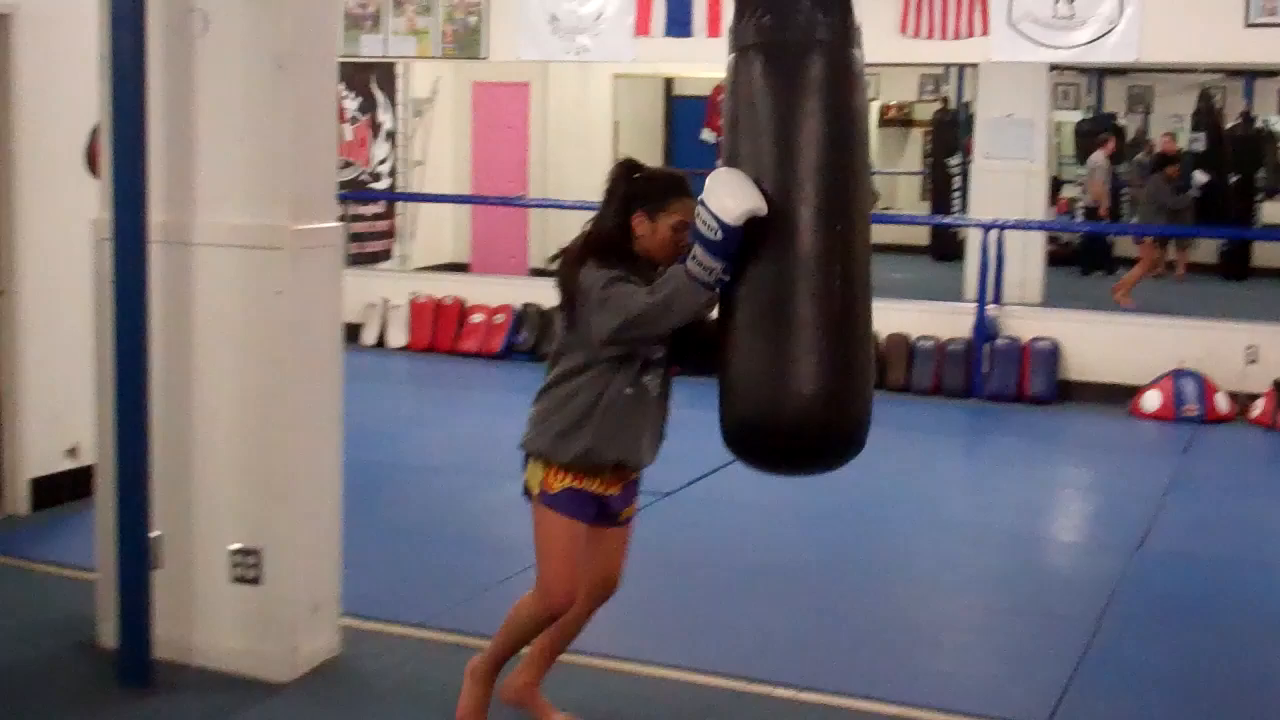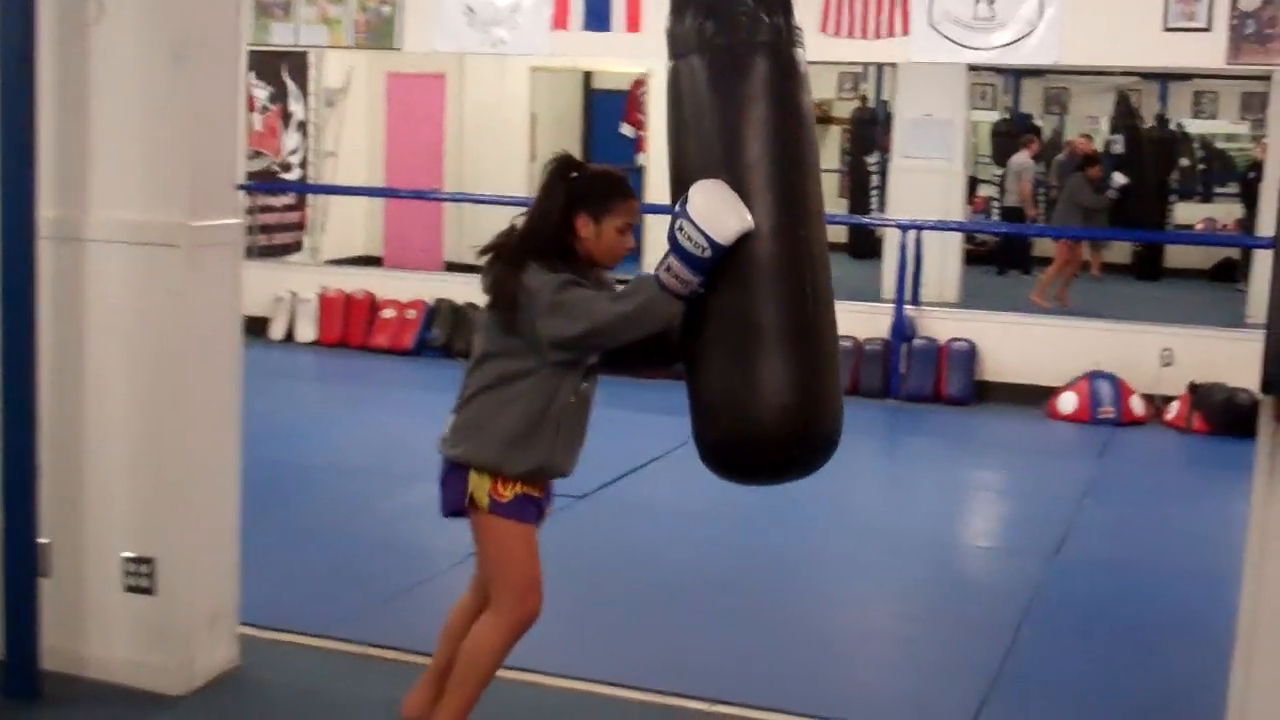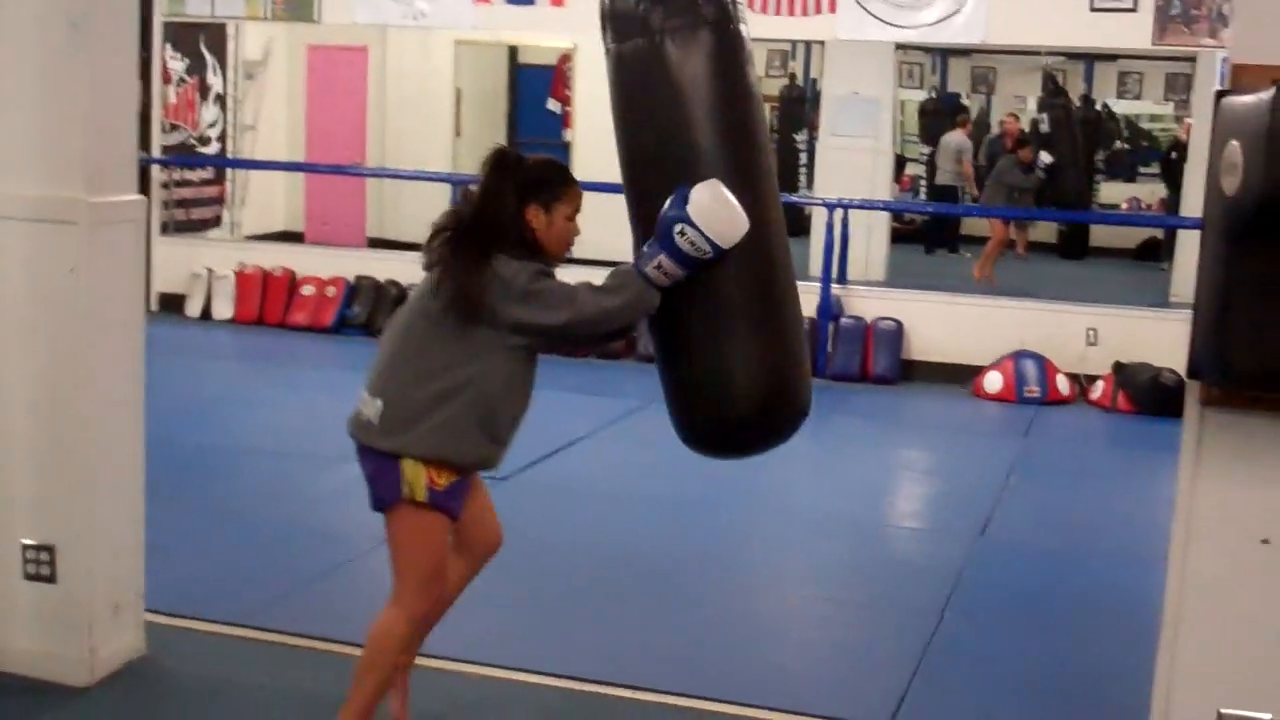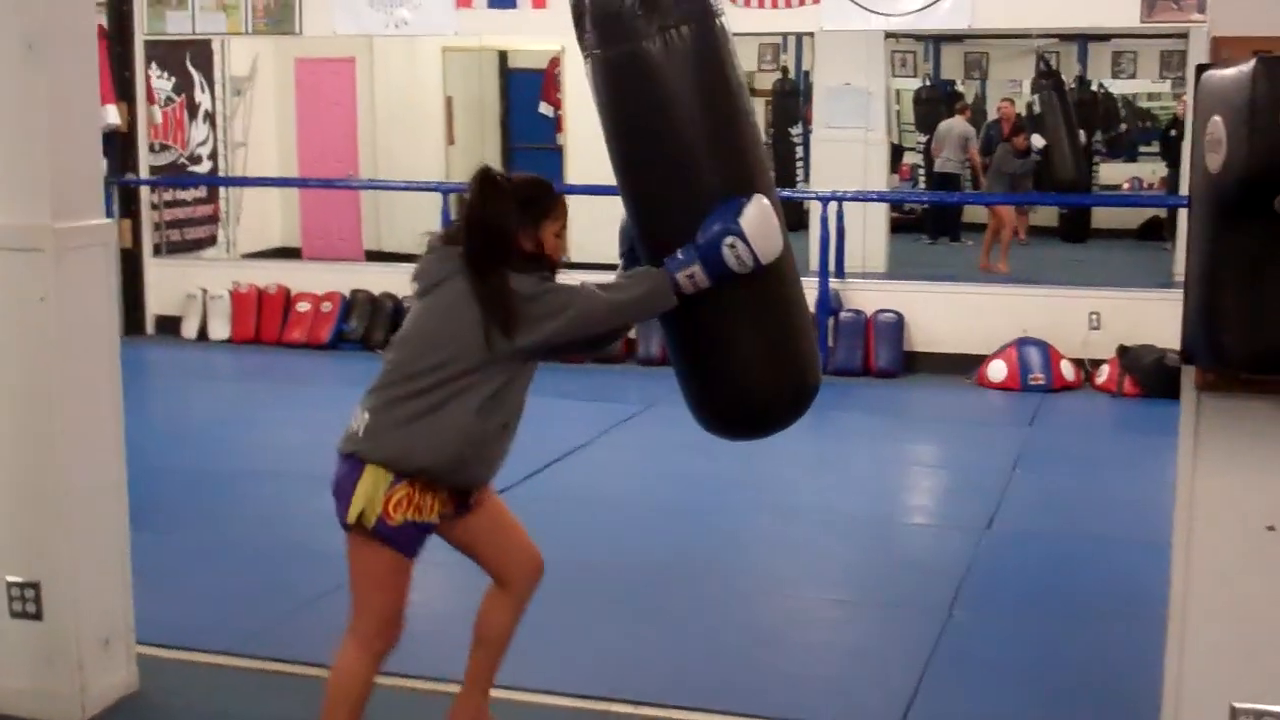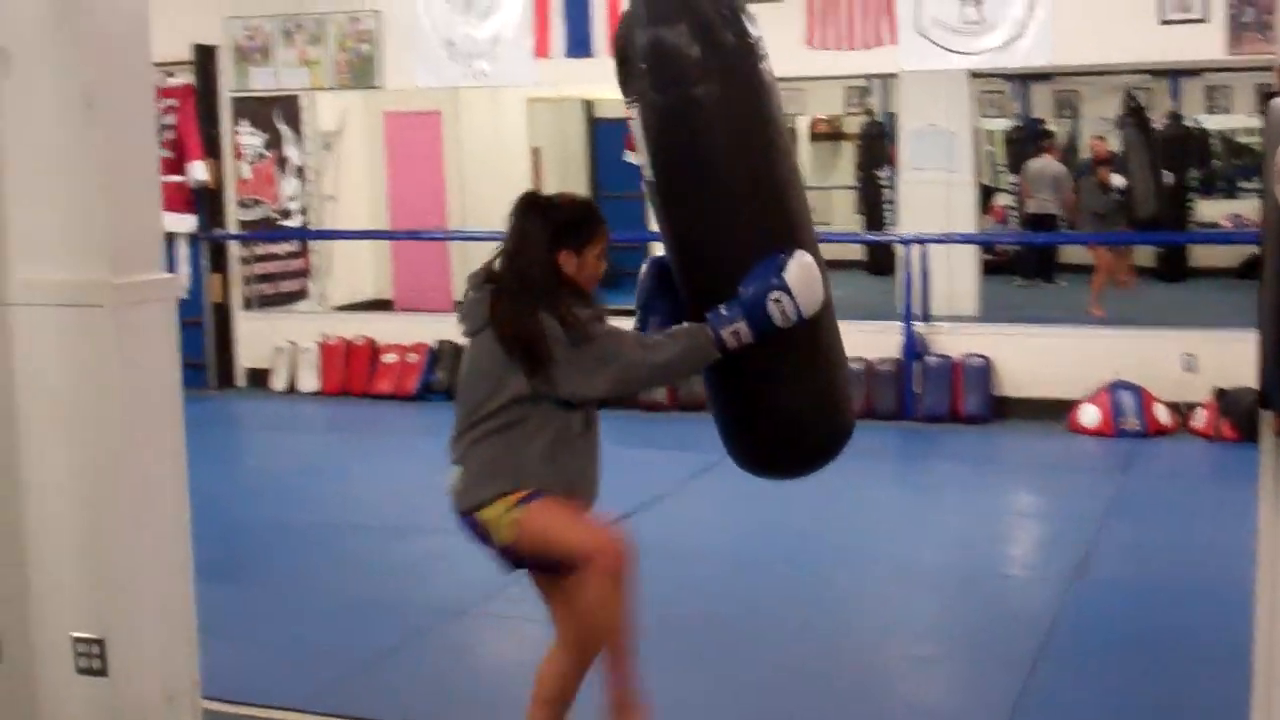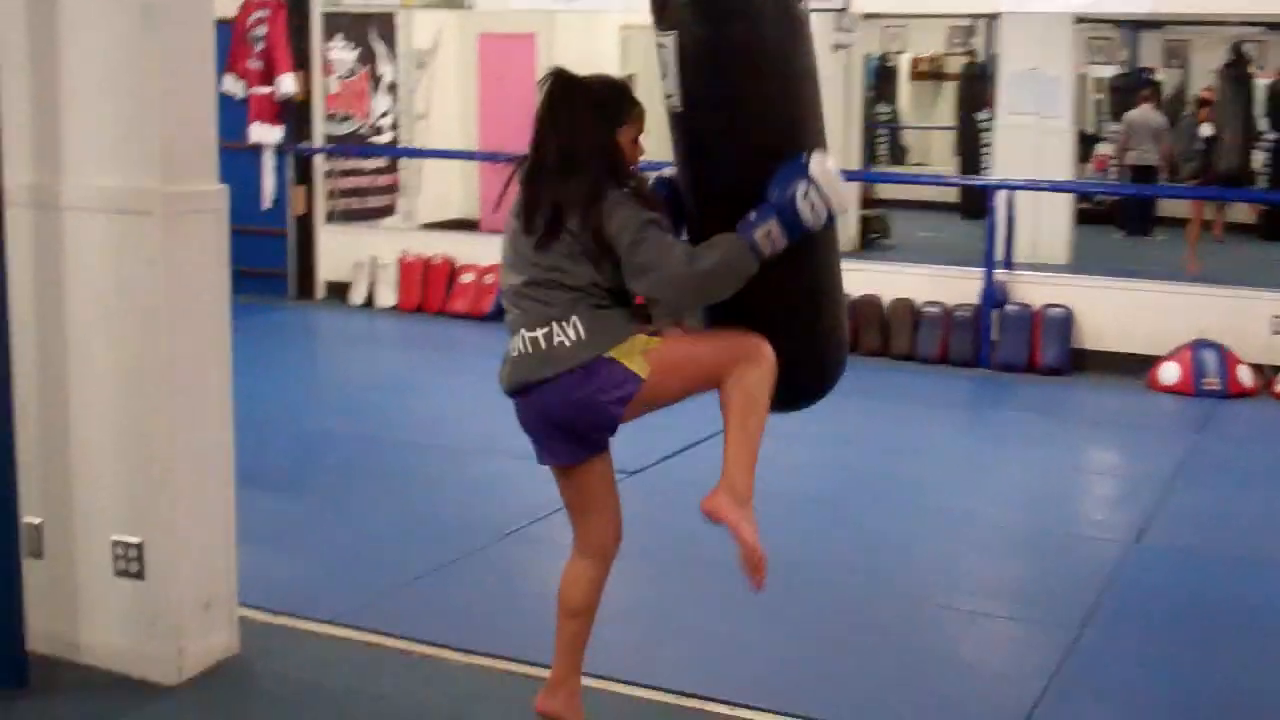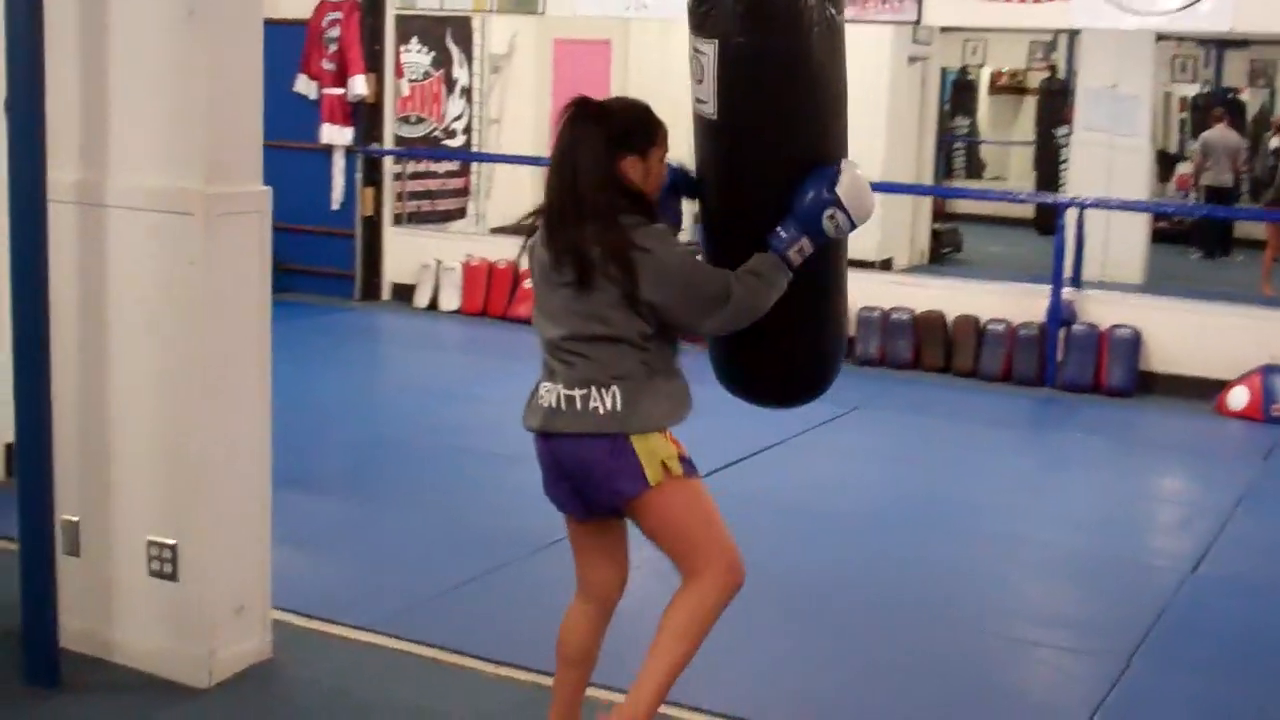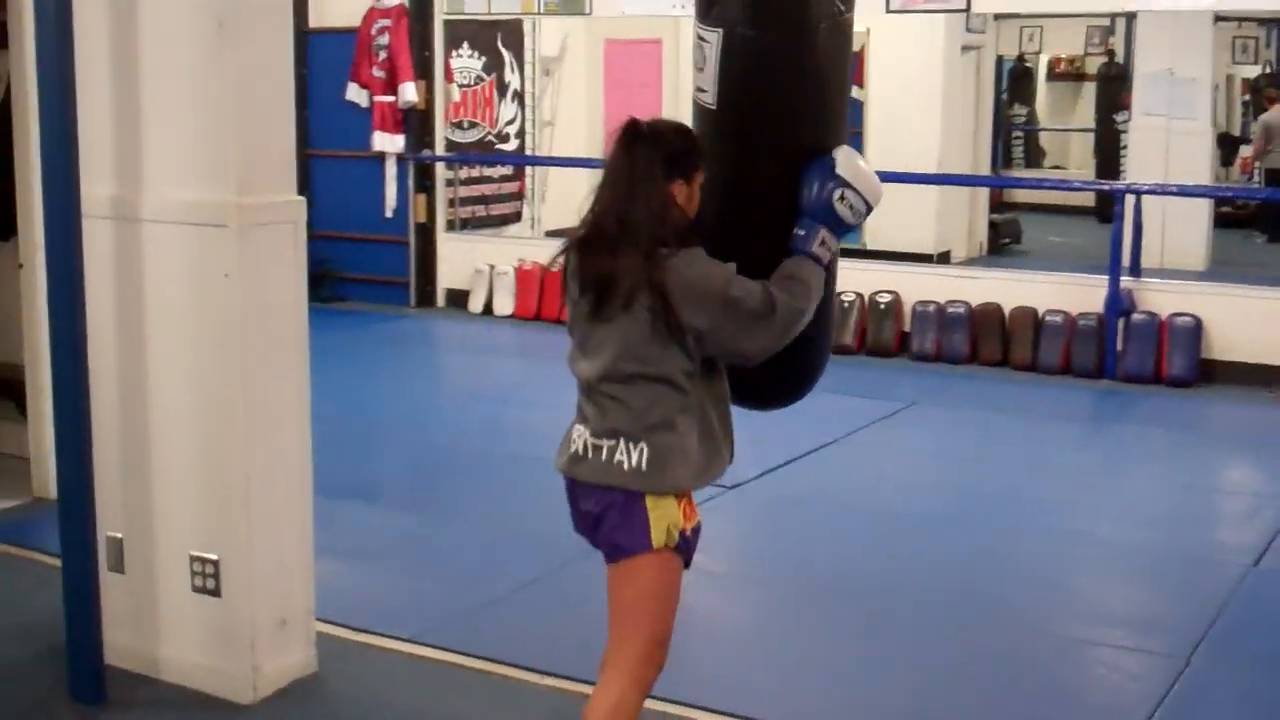
dt=0.2s
person 1, frame 1
left shoulder: (646, 283)
right shoulder: (599, 284)
right elbow: (647, 317)
left hip: (621, 461)
right hip: (566, 457)
left knee: (602, 584)
right knee: (559, 594)
right ankle: (484, 670)
person 1, frame 2
left shoulder: (563, 279)
right shoulder: (540, 288)
left elbow: (615, 337)
right elbow: (614, 318)
right wrist: (683, 268)
left hip: (517, 460)
right hip: (490, 461)
left knee: (490, 593)
right knee: (519, 604)
person 1, frame 3
left shoulder: (492, 264)
right shoulder: (505, 280)
left elbow: (575, 319)
right elbow: (587, 310)
left wrist: (646, 273)
left hip: (433, 441)
right hip: (409, 445)
left knee: (480, 539)
right knee: (421, 597)
left ankle: (391, 666)
person 1, frame 4
left shoulder: (480, 281)
right shoulder: (511, 291)
left elbow: (579, 323)
right elbow: (595, 309)
left wrist: (639, 276)
right wrist: (691, 267)
left hip: (447, 472)
right hip: (392, 470)
left knee: (521, 568)
right knee: (375, 632)
person 1, frame 5
left shoulder: (505, 307)
right shoulder: (554, 325)
left elbow: (606, 372)
right elbow: (638, 370)
left wrist: (653, 317)
right wrist: (733, 326)
left hip: (537, 488)
right hip: (503, 496)
left knee: (582, 632)
person 1, frame 6
left shoulder: (537, 195)
right shoulder: (606, 201)
right elbow: (677, 282)
left wrist: (653, 213)
right wrist: (763, 231)
left hip: (536, 377)
right hip: (589, 362)
left knee: (596, 541)
right knee: (754, 352)
right ankle: (732, 494)
person 1, frame 7
left shoulder: (557, 230)
right shoulder: (641, 244)
right elbow: (723, 305)
left wrist: (661, 200)
right wrist: (794, 240)
left hip: (561, 427)
right hip: (621, 427)
left knee: (596, 592)
right knee: (719, 573)
person 1, frame 8
left shoulder: (586, 256)
right shoulder: (683, 275)
right elbow: (770, 319)
right wrist: (817, 235)
left hip: (589, 466)
right hip: (645, 476)
left knee: (632, 636)
right knee: (636, 664)
